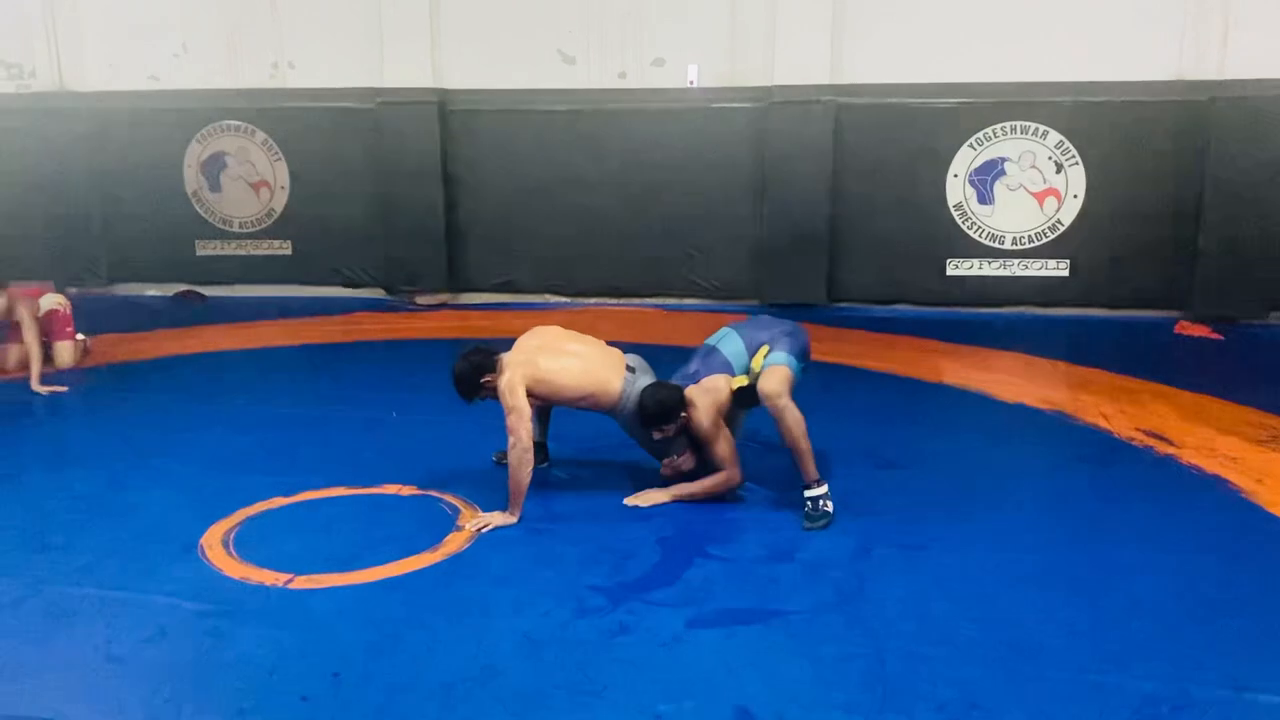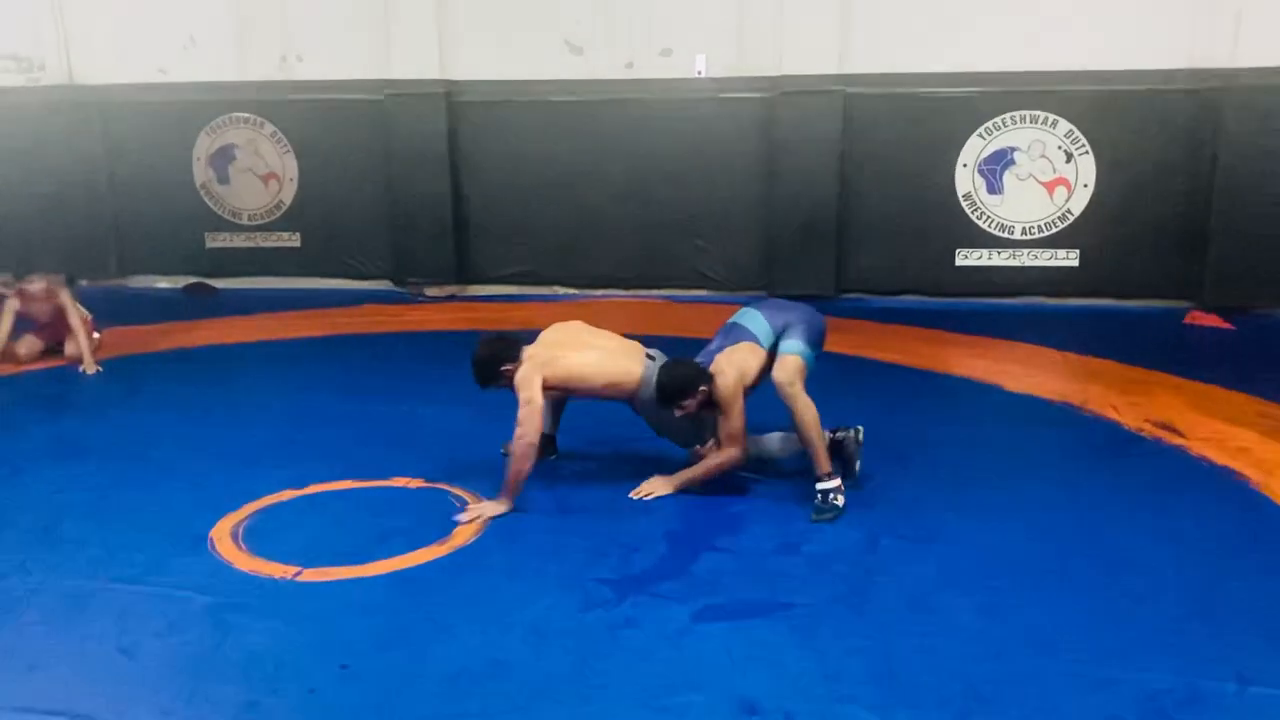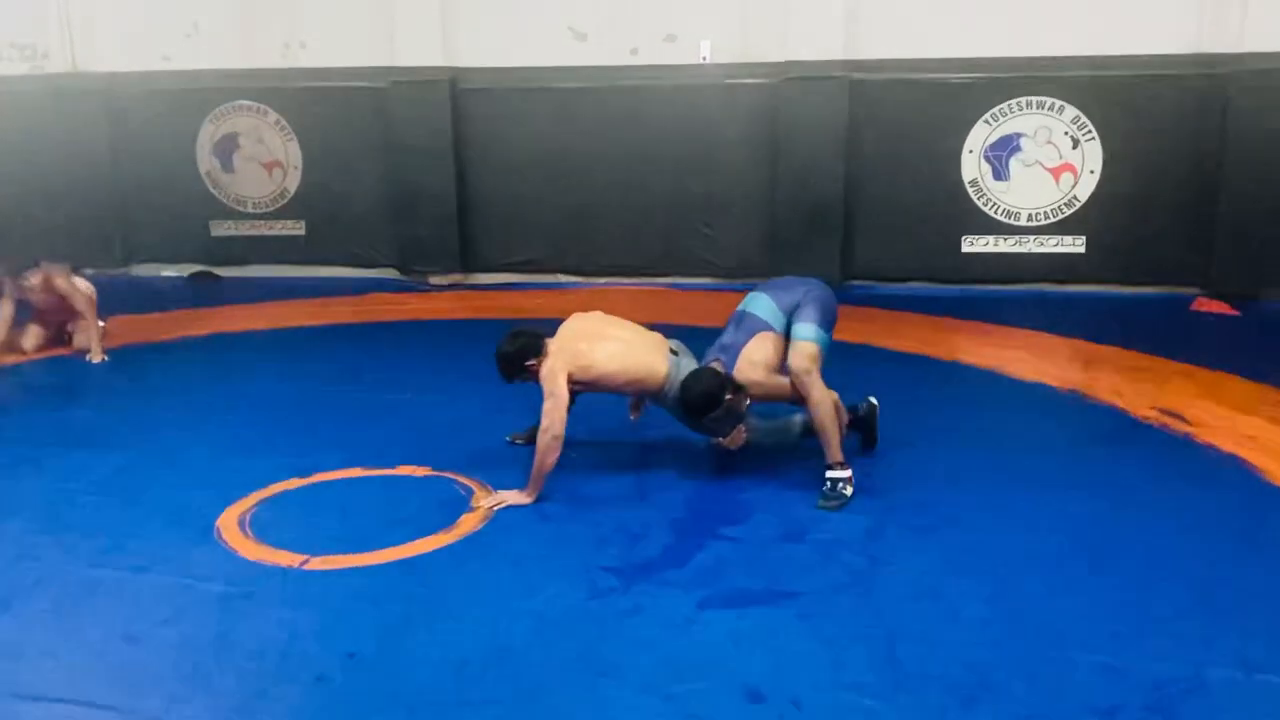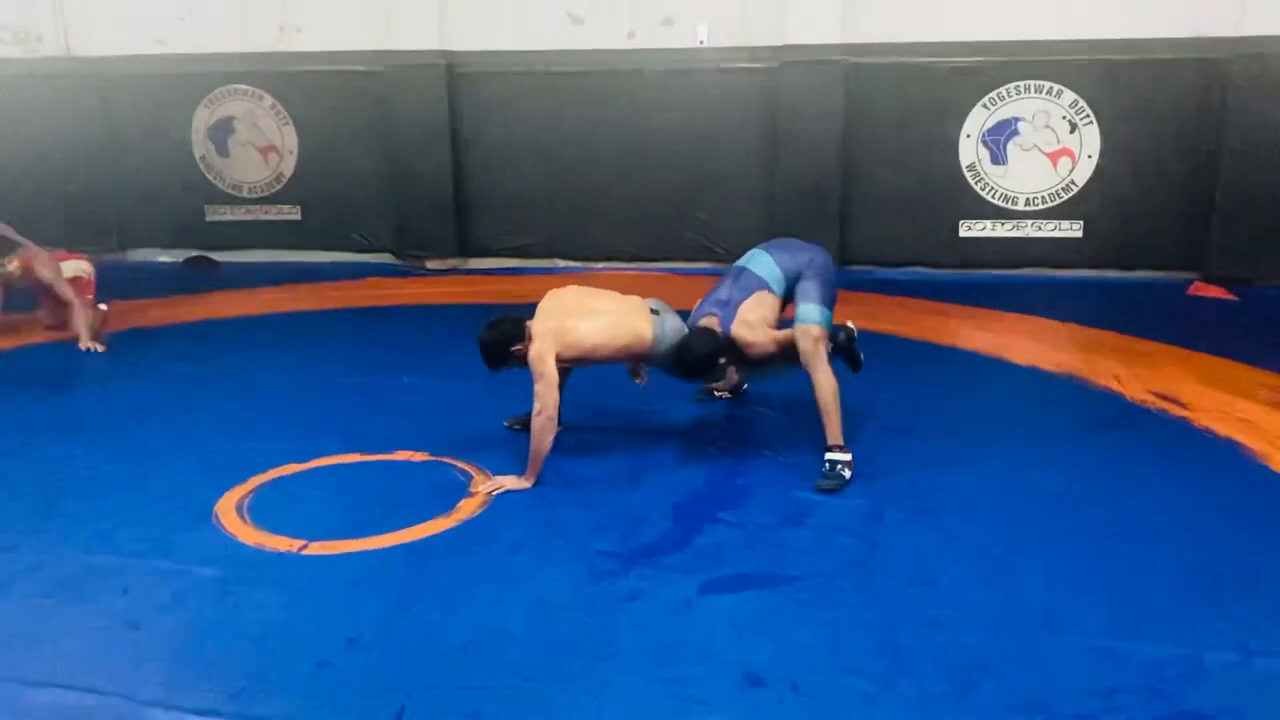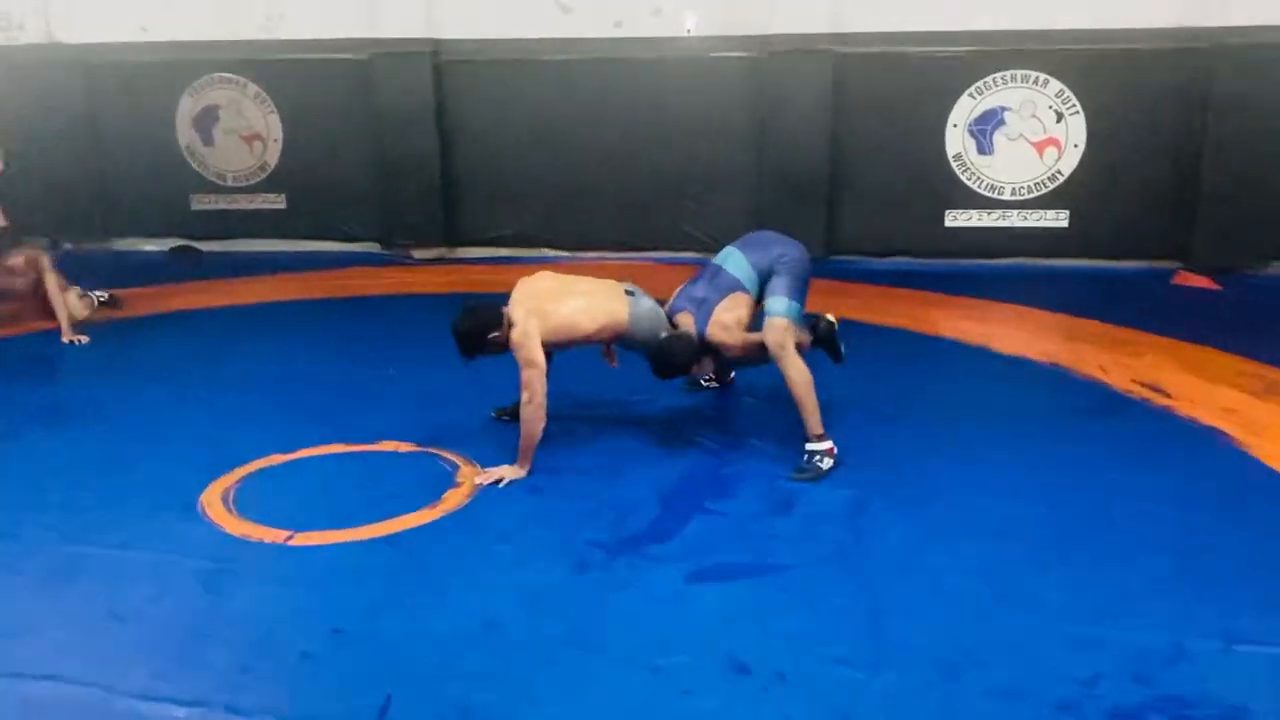
dt=0.5s
person 1, frame 1
left shoulder: (509, 381)
right shoulder: (533, 337)
left elbow: (519, 446)
left wrist: (511, 513)
left hip: (632, 398)
right hip: (631, 365)
left knee: (683, 462)
right ankle: (539, 451)
person 1, frame 2
left shoulder: (527, 372)
right shoulder: (553, 332)
left elbow: (526, 440)
left wrist: (505, 502)
left hip: (651, 388)
right hip: (651, 360)
left ankle: (832, 441)
person 1, frame 3
left shoulder: (553, 366)
right shoulder: (576, 323)
left elbow: (553, 433)
left wrist: (529, 493)
left hip: (677, 386)
right hip: (671, 350)
left knee: (751, 433)
left ankle: (851, 417)
person 1, frame 4
left shoulder: (540, 349)
right shoulder: (554, 298)
left elbow: (544, 415)
left wrist: (527, 479)
left hip: (662, 337)
right hip: (652, 309)
person 1, frame 5
left shoulder: (523, 334)
right shoulder: (525, 287)
left elbow: (533, 401)
left wrist: (521, 466)
left hip: (640, 323)
right hip: (625, 294)
person 2, frame 1
left shoulder: (703, 413)
right shoulder: (672, 399)
left elbow: (732, 475)
left wrist: (670, 493)
left hip: (784, 337)
left knee: (771, 391)
left ankle: (817, 489)
person 2, frame 2
left shoulder: (724, 382)
right shoulder: (691, 377)
left elbow: (733, 451)
left wrist: (673, 483)
left hip: (799, 319)
right hip: (762, 315)
left knee: (785, 380)
left ankle: (830, 482)
person 2, frame 3
left shoulder: (752, 380)
right shoulder: (708, 373)
left elbow: (824, 397)
left hip: (810, 295)
right hip: (775, 293)
left knee: (802, 370)
left ankle: (839, 470)
person 2, frame 4
left shoulder: (751, 340)
right shoulder: (697, 323)
left elbow: (800, 339)
left hip: (809, 263)
right hip: (775, 256)
left knee: (811, 353)
left ankle: (838, 453)
person 2, frame 5
left shoulder: (725, 339)
right shoulder: (671, 312)
left elbow: (773, 341)
left hip: (785, 258)
right hip: (754, 246)
left knee: (778, 343)
left ankle: (820, 443)
